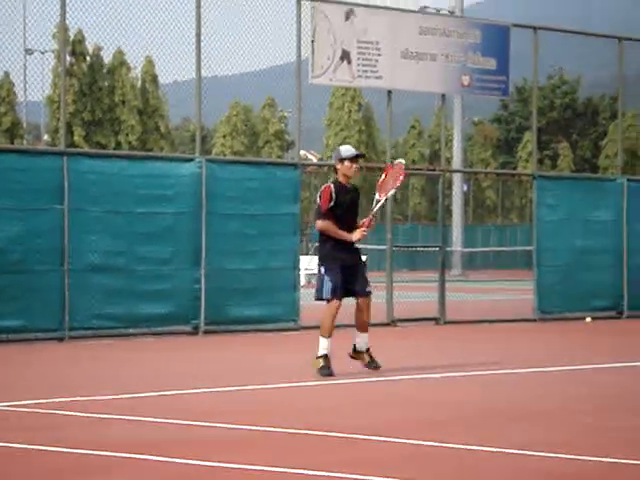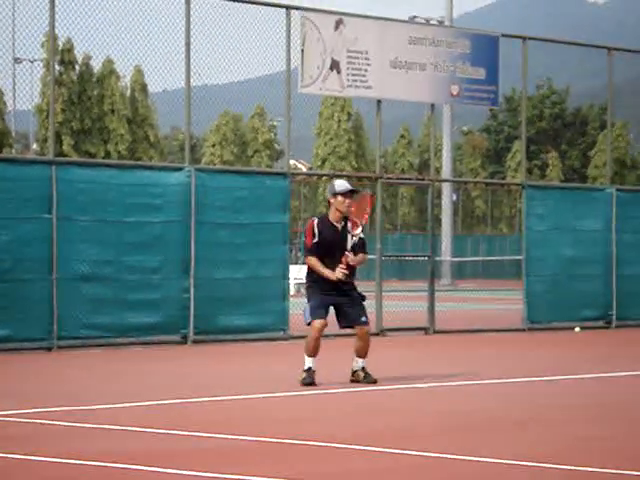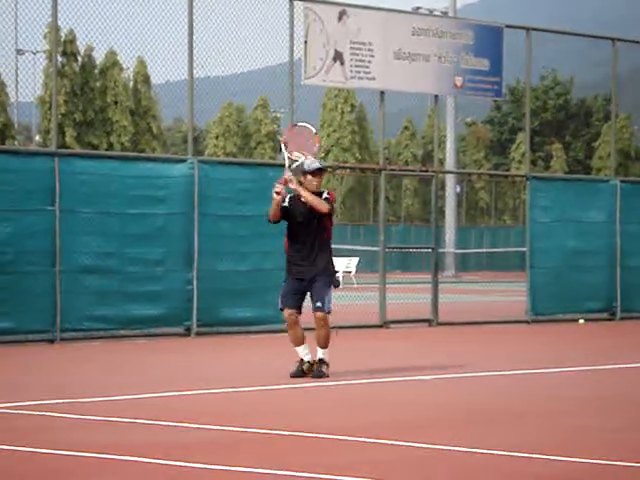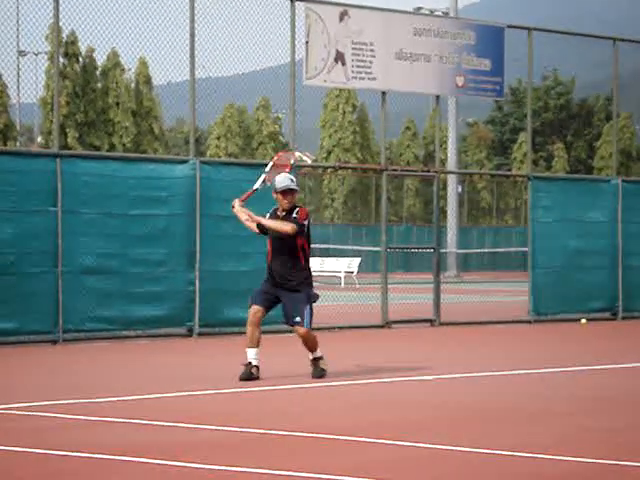
dt=0.4s
person 1, frame 1
left shoulder: (354, 191)
right shoulder: (329, 190)
right elbow: (321, 223)
left wrist: (362, 225)
right wrist: (350, 236)
left hip: (351, 255)
right hip: (331, 256)
left knee: (364, 301)
right knee: (333, 303)
left ankle: (360, 348)
right ankle: (323, 356)
person 1, frame 2
right shoulder: (316, 224)
left elbow: (363, 255)
right elbow: (310, 257)
left wrist: (354, 260)
right wrist: (331, 274)
left hip: (346, 289)
right hip: (319, 287)
left knee: (363, 329)
right knee: (317, 325)
left ankle: (358, 370)
right ankle: (309, 369)
person 1, frame 3
left shoulder: (327, 197)
right shoulder: (290, 202)
left elbow: (324, 208)
right elbow: (274, 217)
left wrist: (297, 188)
right wrist: (276, 198)
left hip: (321, 270)
right hip: (295, 270)
left knee: (321, 315)
right knee: (291, 317)
left ankle: (322, 360)
right ankle: (307, 361)
person 1, frame 4
left shoulder: (300, 214)
right shoulder: (273, 214)
left elbow: (290, 228)
right elbow: (259, 229)
left wrist: (259, 218)
right wrist: (239, 212)
left hip: (298, 284)
right hip: (273, 281)
left knee: (302, 330)
right knee: (254, 313)
left ankle: (317, 357)
right ankle: (252, 364)
